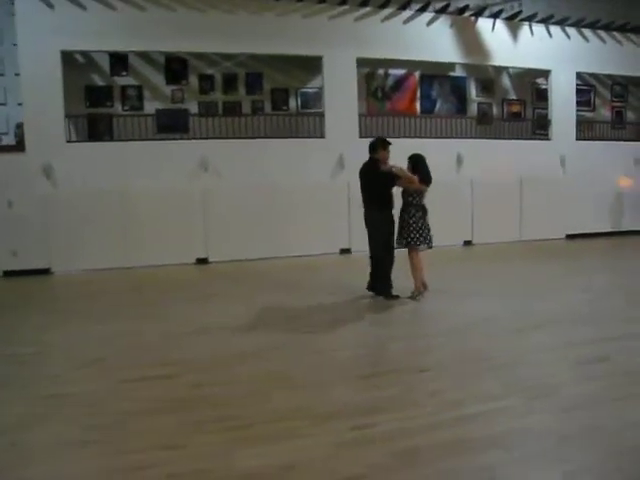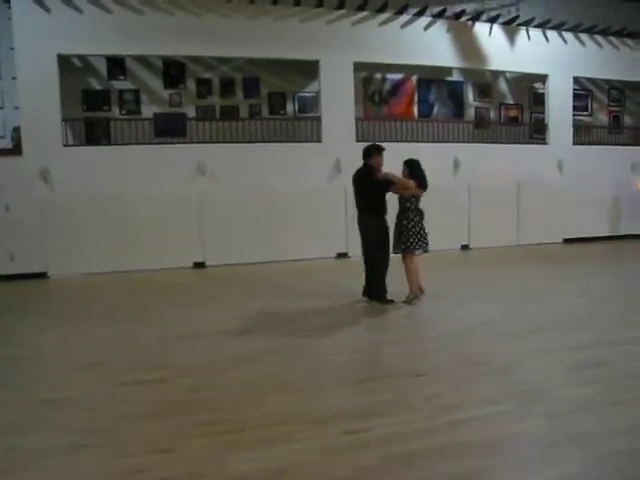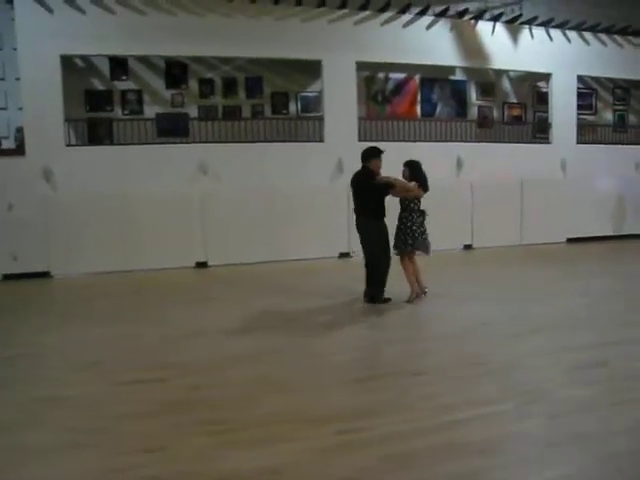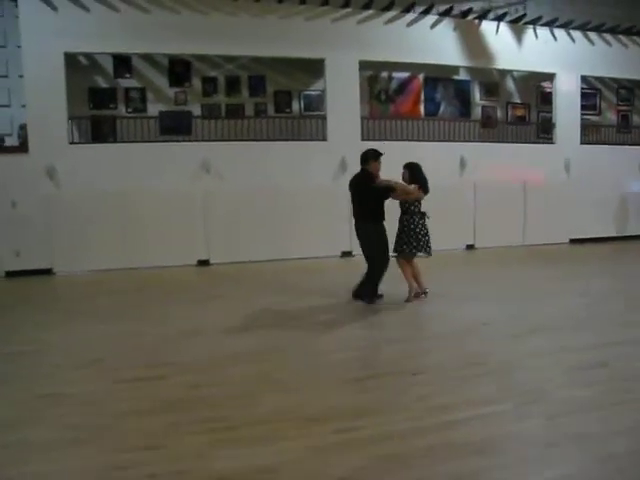
dt=0.1s
person 1, frame 1
left shoulder: (366, 168)
right shoulder: (379, 169)
right elbow: (404, 181)
right wrist: (417, 184)
left hip: (370, 213)
right hip: (381, 214)
left knee: (376, 250)
right knee: (386, 252)
left ankle: (375, 285)
right ankle: (384, 289)
person 1, frame 2
left shoulder: (359, 174)
right shoulder: (373, 175)
right elbow: (400, 186)
right wrist: (412, 188)
left hip: (364, 219)
right hip: (375, 220)
left knee: (371, 256)
right knee: (381, 257)
left ankle: (370, 290)
right ankle: (378, 294)
person 1, frame 3
left shoulder: (357, 177)
right shoulder: (374, 180)
right elbow: (396, 189)
right wrist: (412, 189)
left hip: (362, 222)
right hip: (374, 223)
left knee: (372, 258)
right knee: (383, 258)
left ankle: (371, 293)
right ankle: (375, 294)
person 1, frame 4
left shoulder: (356, 180)
right shoulder: (373, 182)
right elbow: (394, 192)
right wrist: (412, 192)
left hip: (361, 224)
right hip: (373, 226)
left knee: (373, 259)
right knee: (381, 261)
left ankle: (369, 292)
right ankle: (363, 292)
person 2, frame 1
left shoulder: (416, 179)
right shoulder: (419, 181)
left hip: (413, 216)
right hip: (414, 216)
left knee: (413, 253)
right knee: (414, 252)
left ankle: (418, 287)
right ankle: (422, 283)
person 2, frame 2
left shoulder: (413, 184)
right shoulder: (411, 185)
left hip: (410, 221)
right hip: (409, 221)
left knee: (408, 257)
right knee: (410, 257)
left ankle: (413, 291)
right ankle: (418, 287)
person 2, frame 3
left shoulder: (416, 186)
left hip: (412, 223)
right hip: (407, 223)
left knee: (405, 257)
right knee: (409, 257)
left ankle: (415, 289)
right ankle: (421, 288)
person 2, frame 4
left shoulder: (416, 188)
right shoulder: (410, 189)
left elbow: (404, 195)
left hip: (414, 226)
right hip: (408, 225)
left knee: (401, 258)
right knee: (408, 259)
left ankle: (412, 288)
right ankle: (421, 288)
